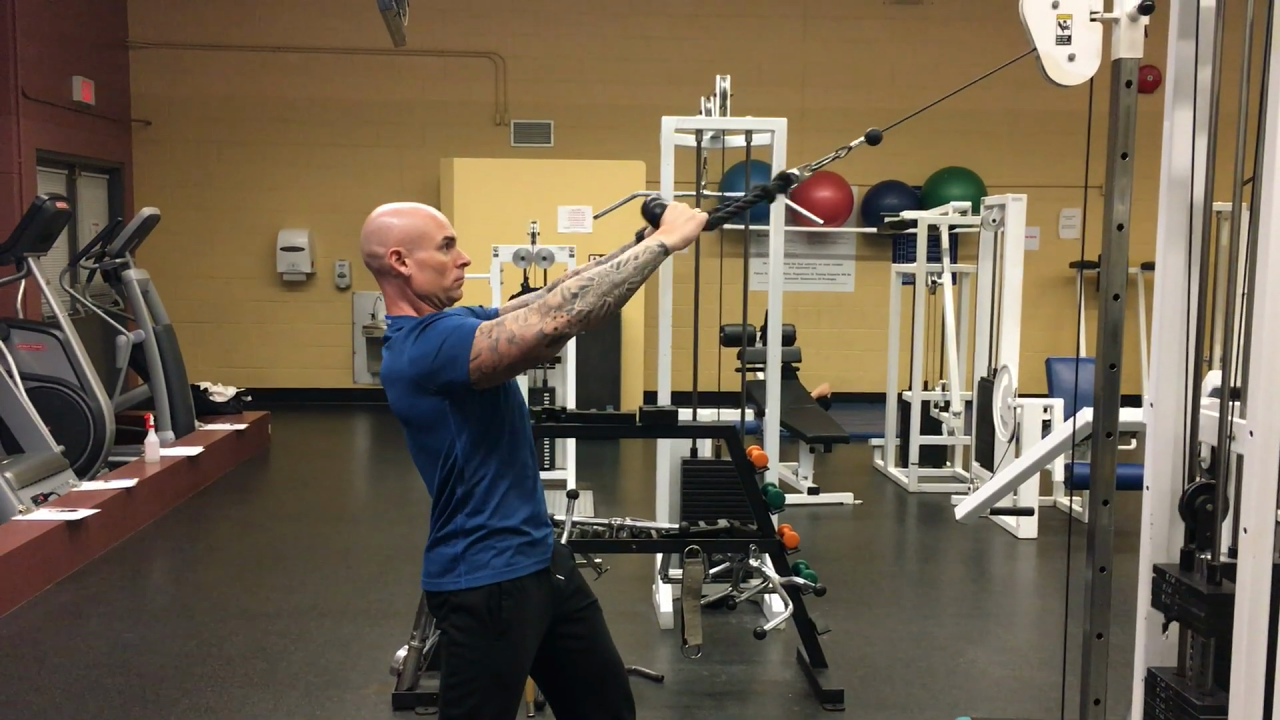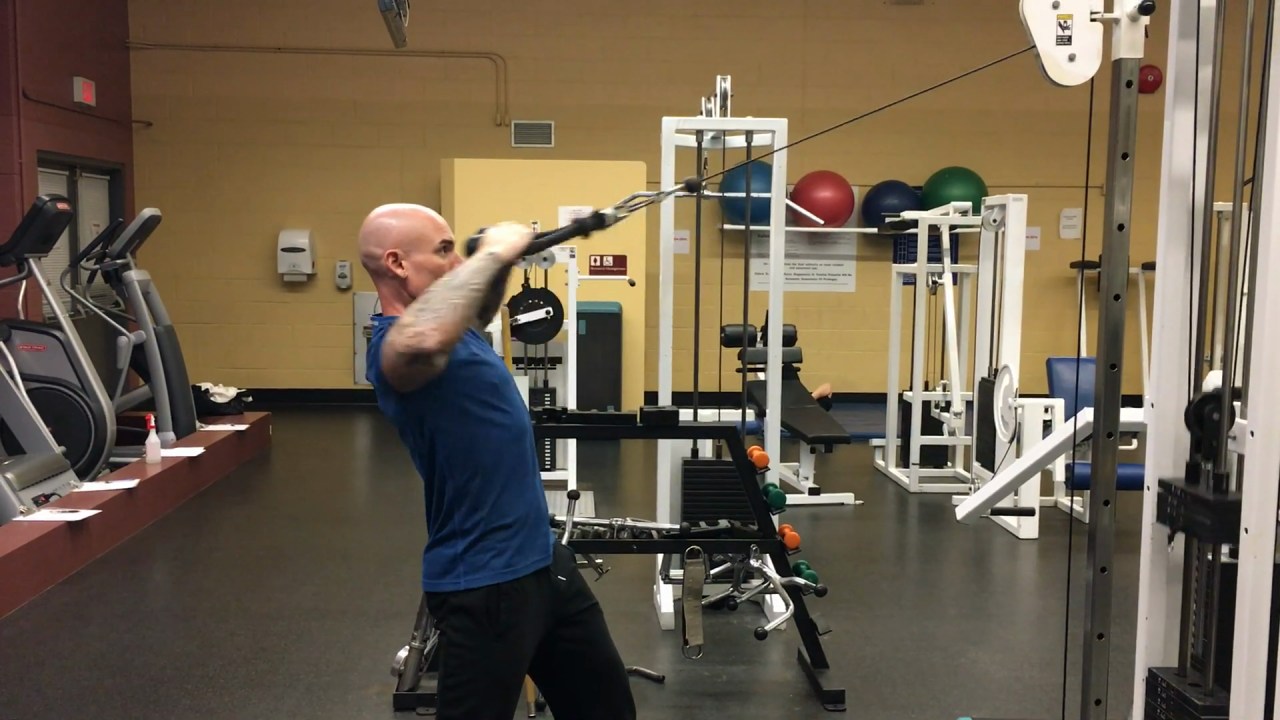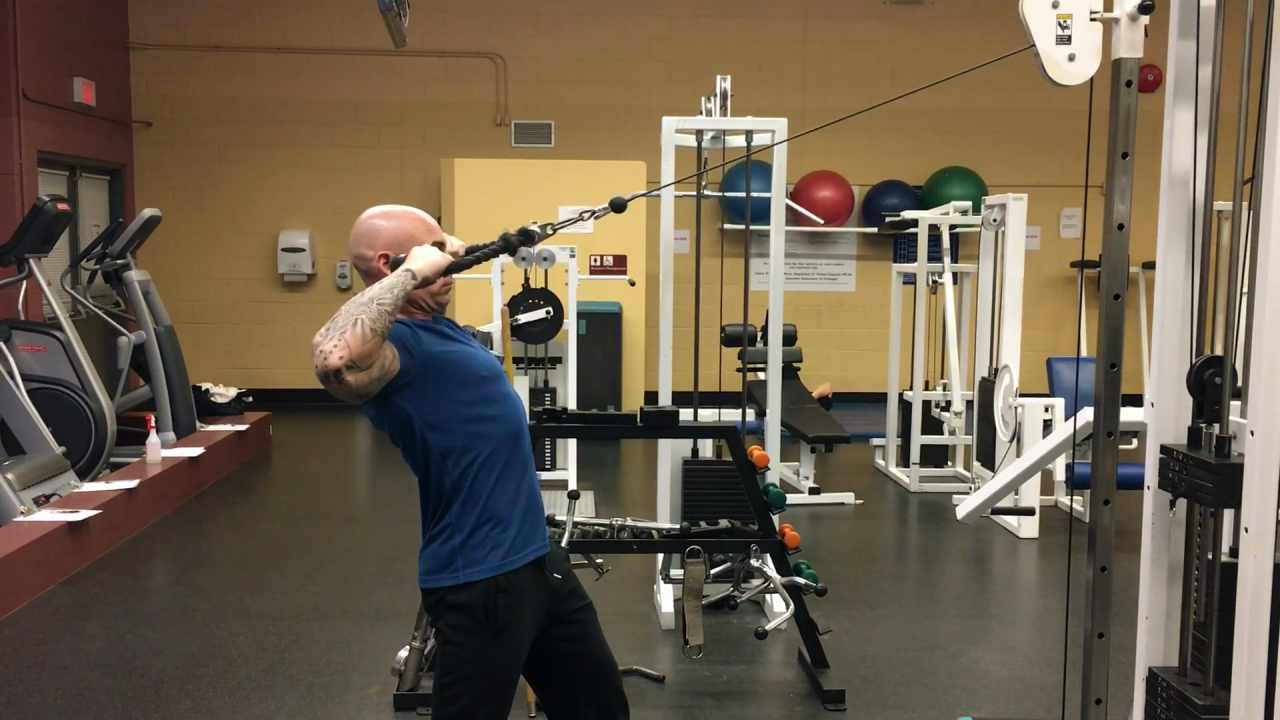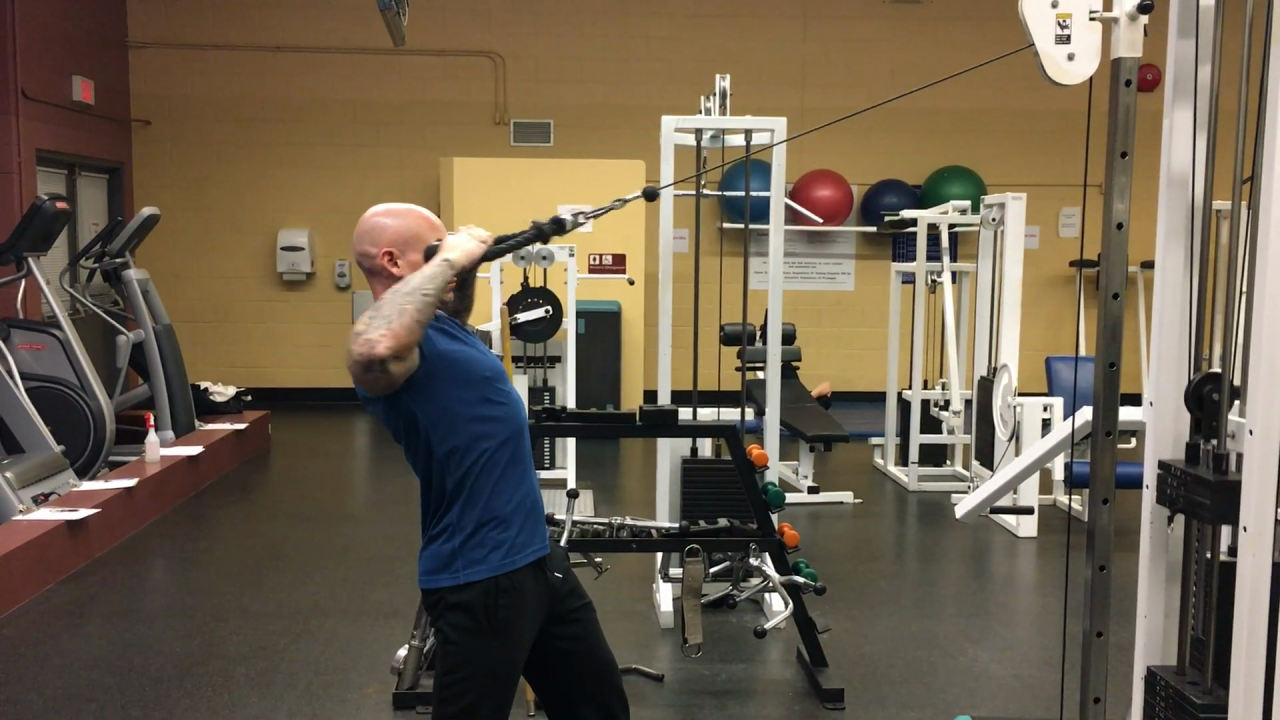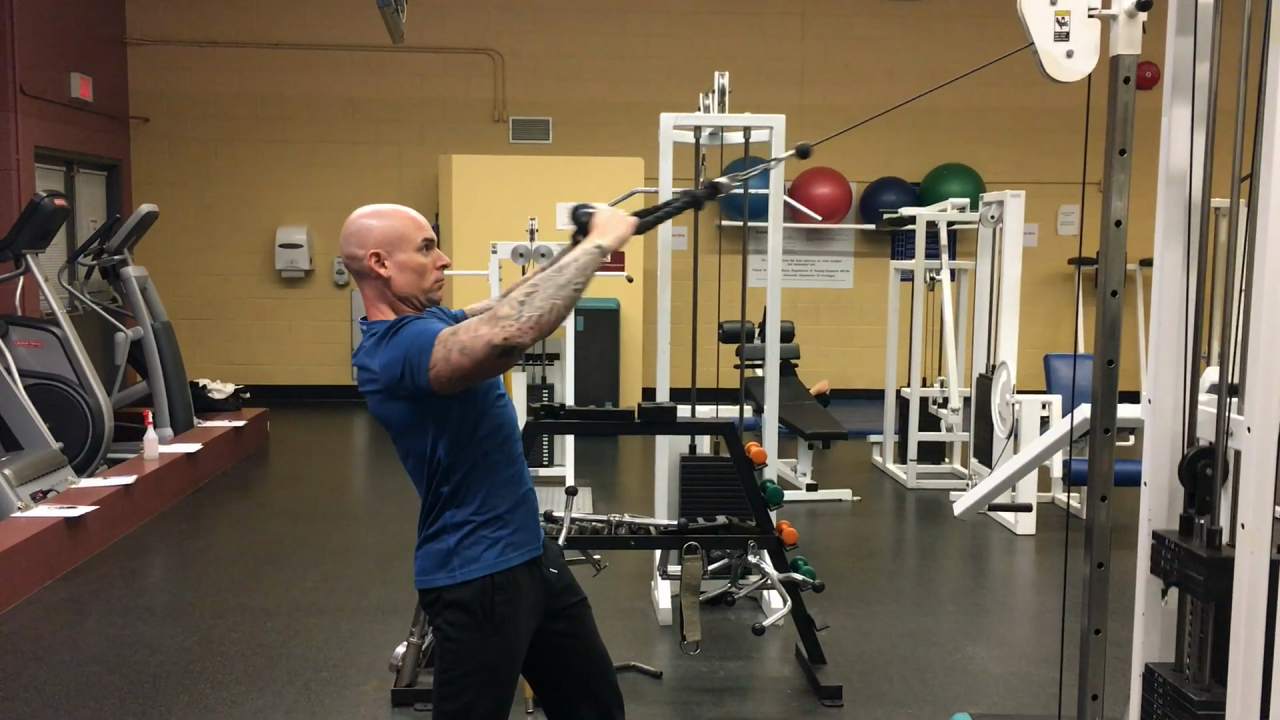
dt=0.4s
person 1, frame 1
left shoulder: (447, 324)
right shoulder: (424, 347)
left elbow: (540, 305)
right elbow: (555, 319)
left wrist: (644, 241)
right wrist: (663, 242)
left hip: (538, 557)
right hip: (485, 581)
person 1, frame 2
left shoulder: (439, 324)
right shoulder: (400, 344)
left elbow: (475, 311)
right elbow: (424, 340)
left wrist: (498, 257)
right wrist: (492, 252)
left hip: (540, 557)
right hip: (484, 581)
person 1, frame 3
left shoulder: (431, 327)
right shoulder: (391, 346)
right elbow: (334, 360)
left wrist: (445, 259)
right wrist: (412, 271)
left hip: (536, 557)
right hip: (480, 578)
person 1, frame 4
left shoulder: (432, 324)
right shoulder: (398, 341)
right elbow: (372, 349)
left wrist: (467, 262)
right wrist: (446, 260)
left hip: (535, 555)
right hip: (482, 577)
person 1, frame 5
left shoulder: (426, 324)
right shoulder: (398, 348)
left elbow: (507, 309)
right elbow: (515, 331)
left wrist: (584, 244)
right wrist: (597, 243)
left hip: (528, 551)
right hip: (477, 575)
